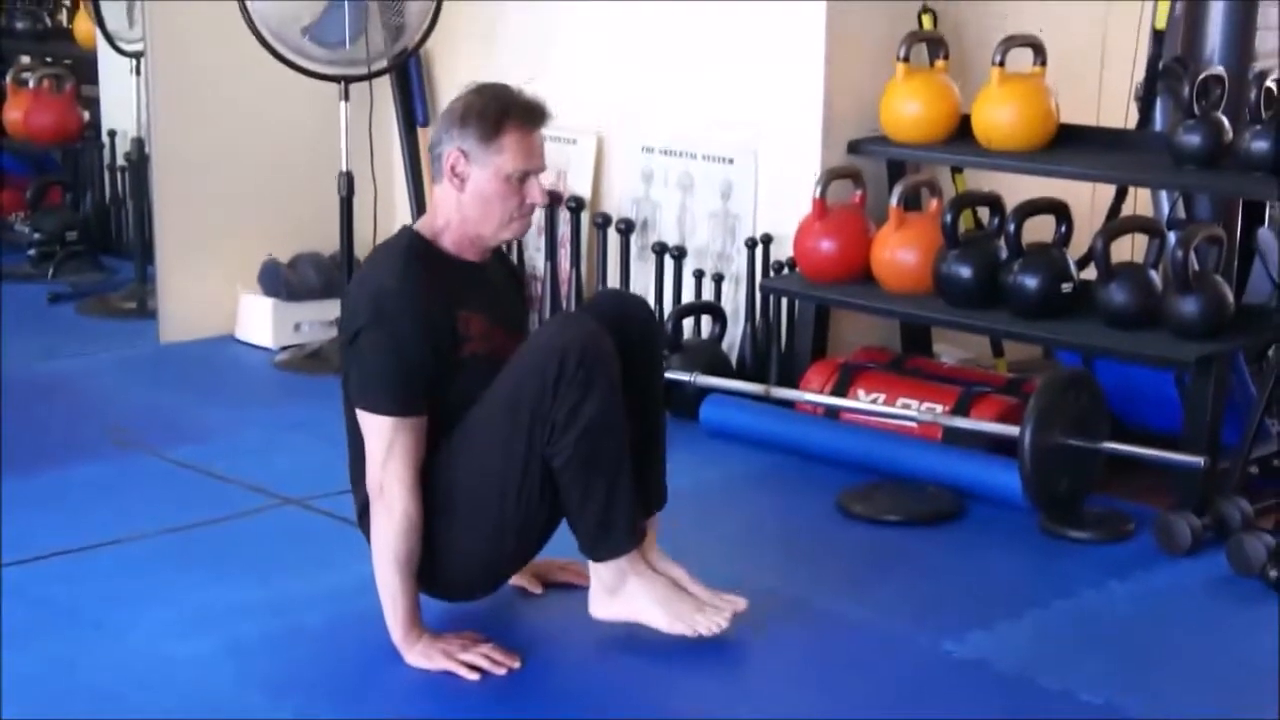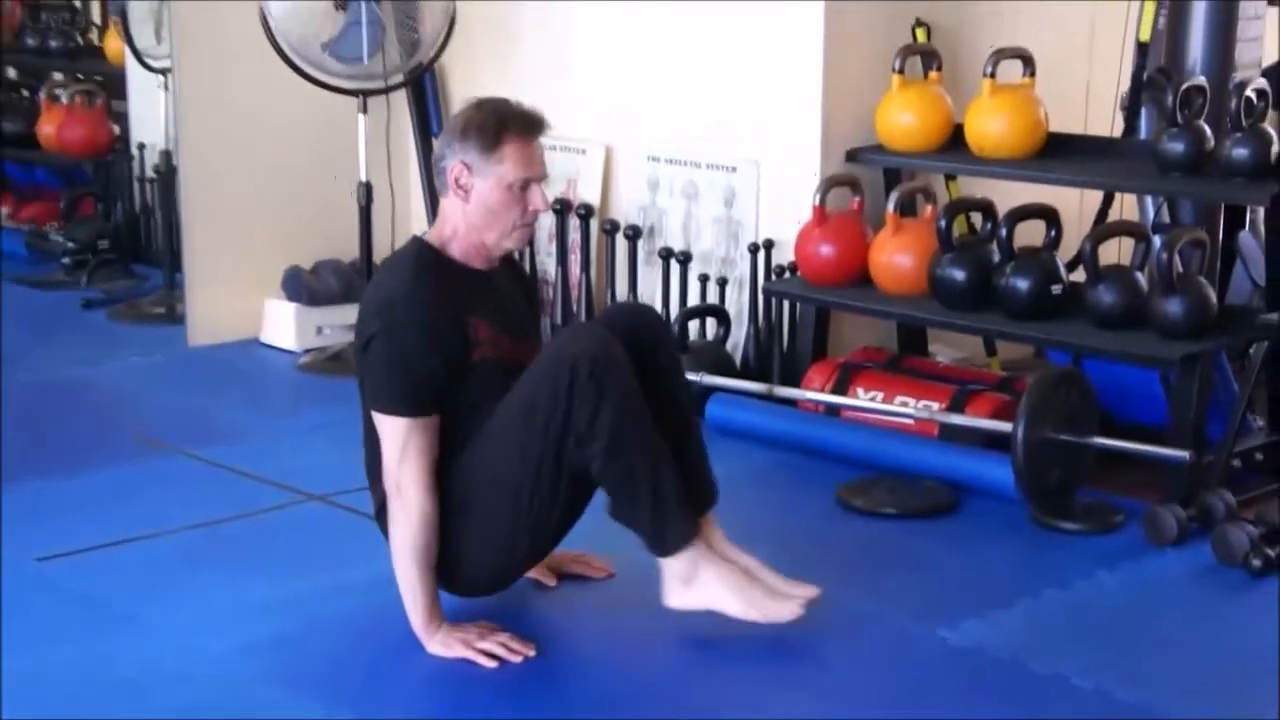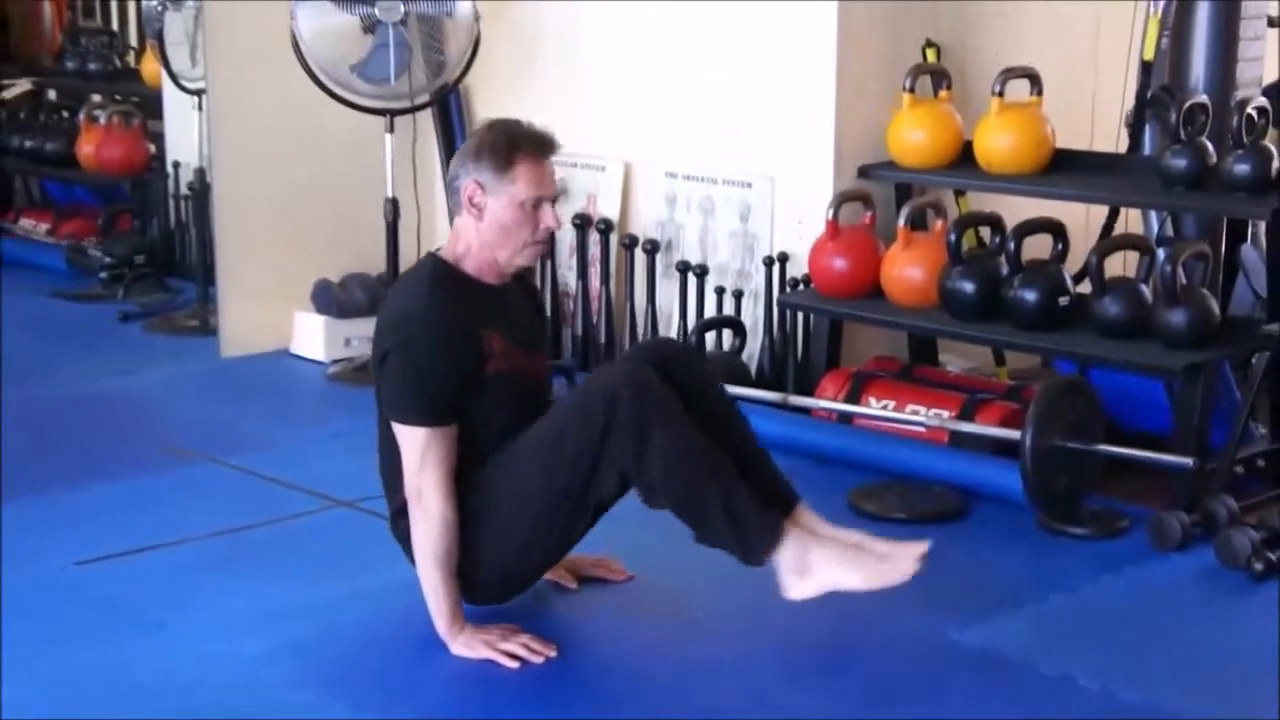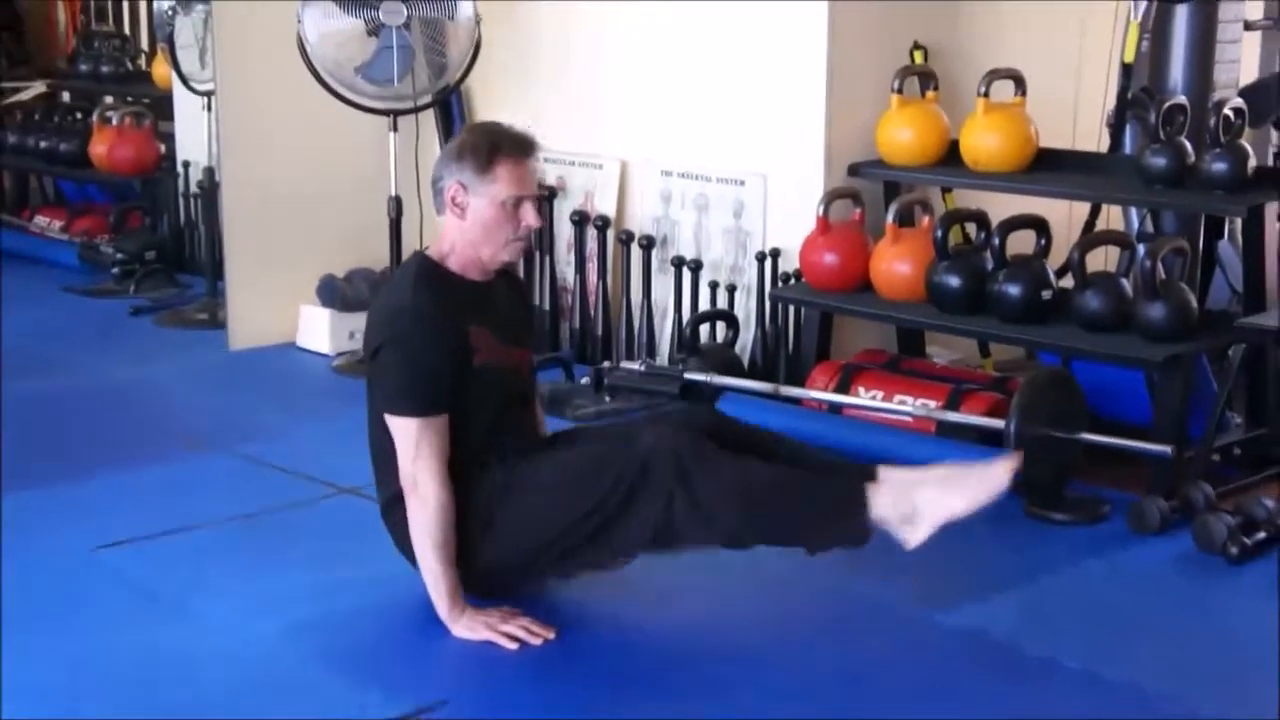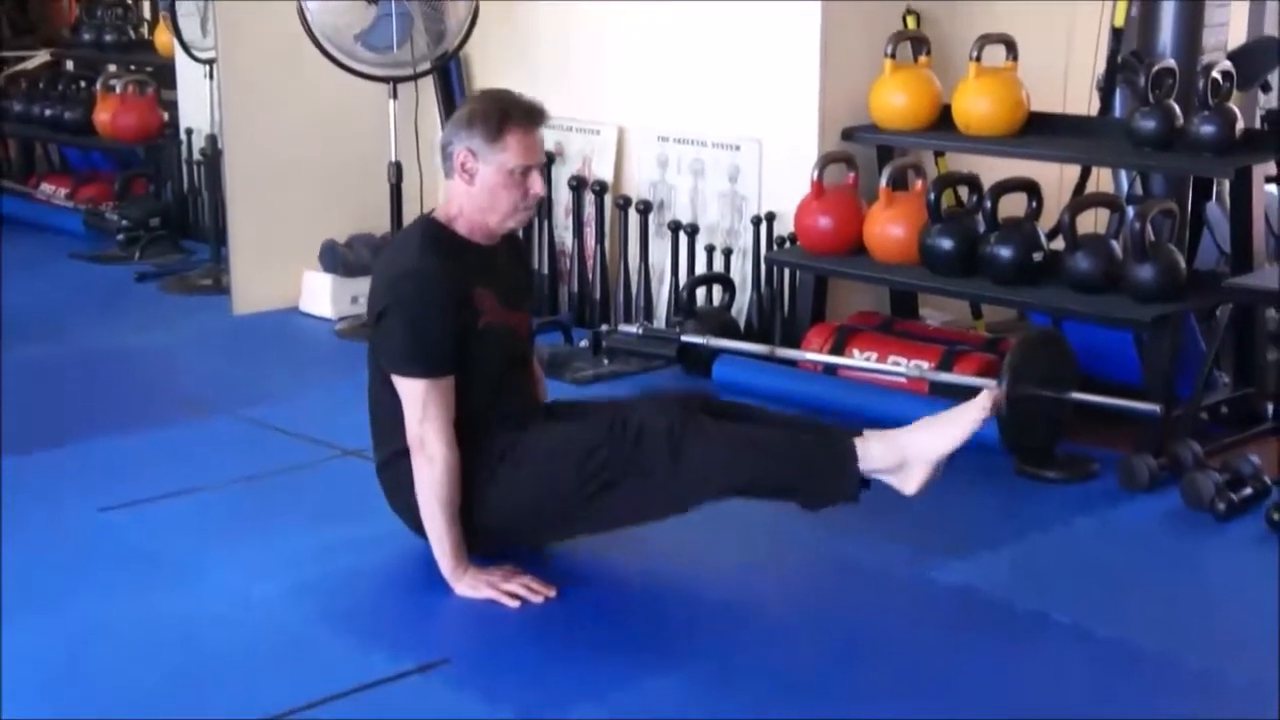
dt=0.3s
person 1, frame 1
left shoulder: (495, 271)
right shoulder: (397, 293)
right elbow: (389, 476)
left wrist: (515, 553)
right wrist: (410, 637)
left hip: (487, 517)
right hip: (445, 540)
left knee: (622, 318)
right knee: (573, 349)
left ankle: (632, 549)
right ankle: (617, 577)
person 1, frame 2
left shoulder: (507, 277)
right shoulder: (409, 299)
right elbow: (406, 473)
left wrist: (531, 541)
right wrist: (430, 627)
left hip: (502, 510)
right hip: (462, 539)
left knee: (636, 328)
right knee: (585, 357)
left ankle: (696, 541)
right ankle: (684, 566)
person 1, frame 3
left shoulder: (517, 291)
right shoulder: (426, 313)
right elbow: (426, 484)
left wrist: (546, 543)
right wrist: (455, 629)
left hip: (508, 517)
right hip: (474, 545)
left knee: (665, 365)
right knee: (624, 394)
left ankle: (797, 528)
right ankle: (791, 557)
person 1, frame 4
left shoulder: (502, 287)
right shoulder: (415, 314)
right elbow: (421, 475)
left wrist: (559, 518)
right wrist: (456, 612)
left hip: (511, 490)
right hip: (468, 532)
left knee: (688, 430)
right knee: (666, 463)
left ankle: (887, 492)
right ankle: (887, 508)
person 1, frame 5
left shoulder: (503, 250)
right shoulder: (420, 275)
right elbow: (427, 435)
left wrist: (560, 481)
right wrist: (458, 571)
left hip: (508, 453)
right hip: (456, 493)
left knee: (682, 413)
right knee: (658, 436)
left ankle: (881, 452)
right ankle: (873, 463)
